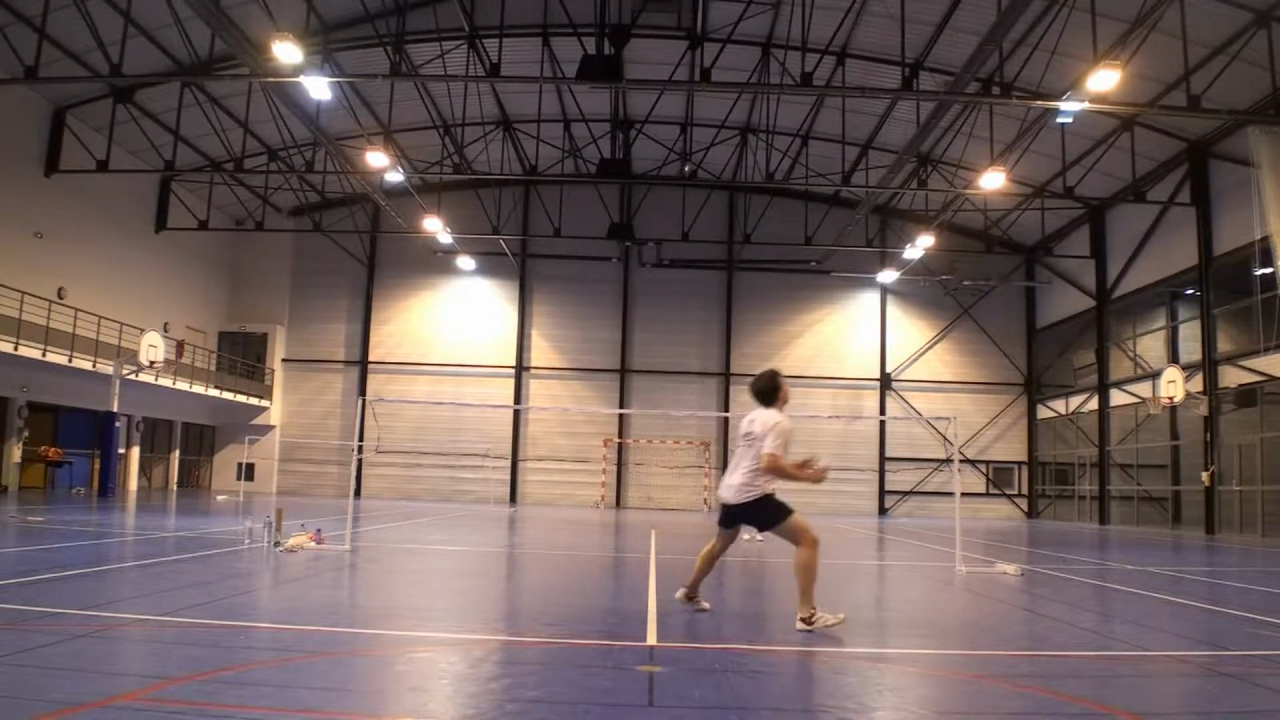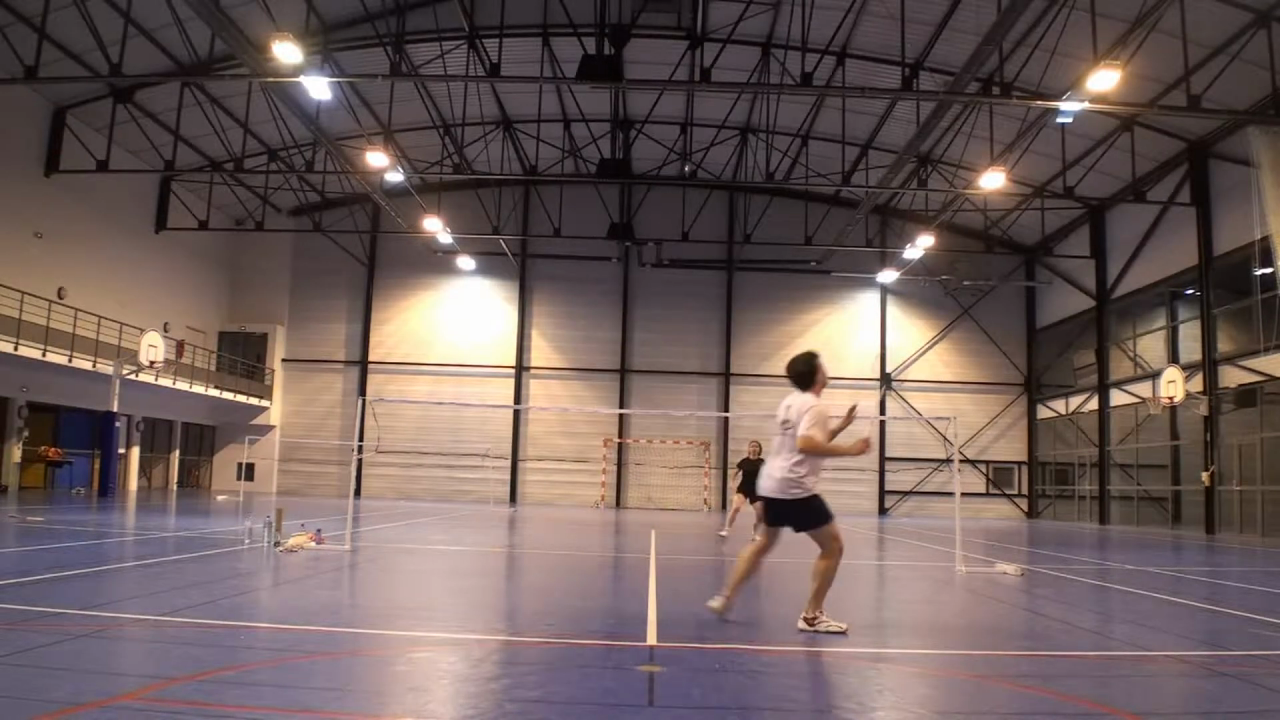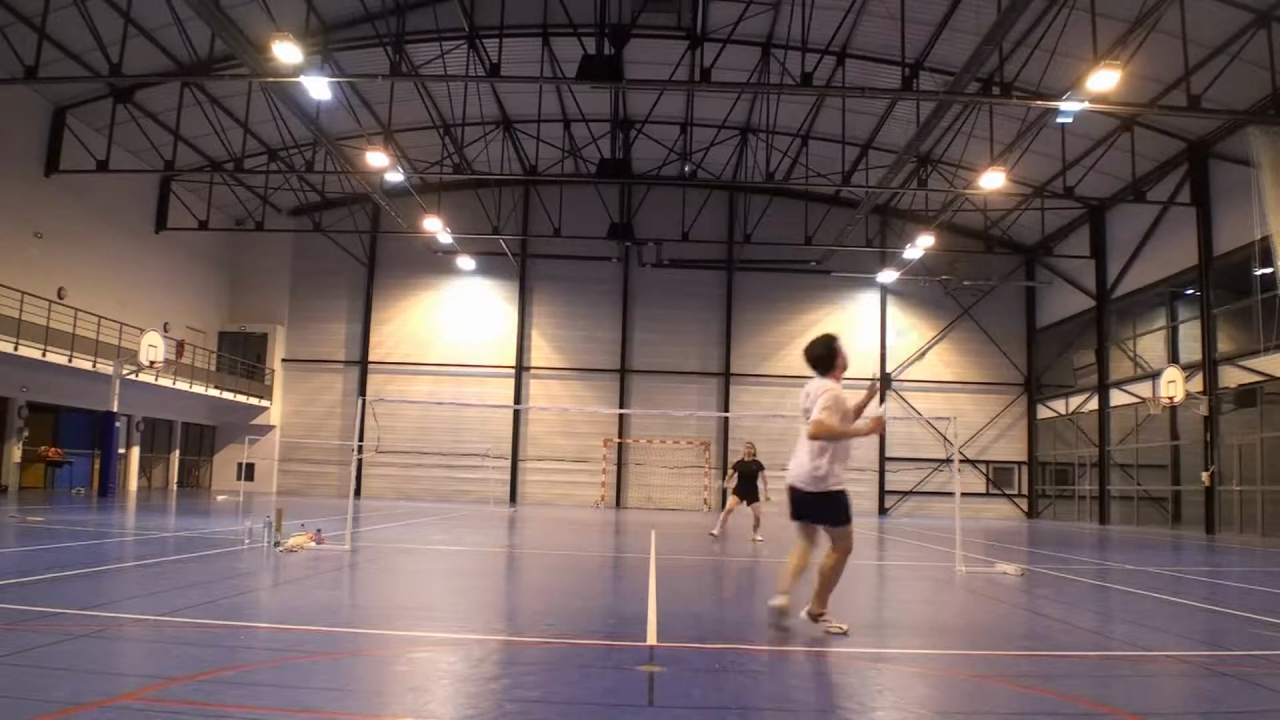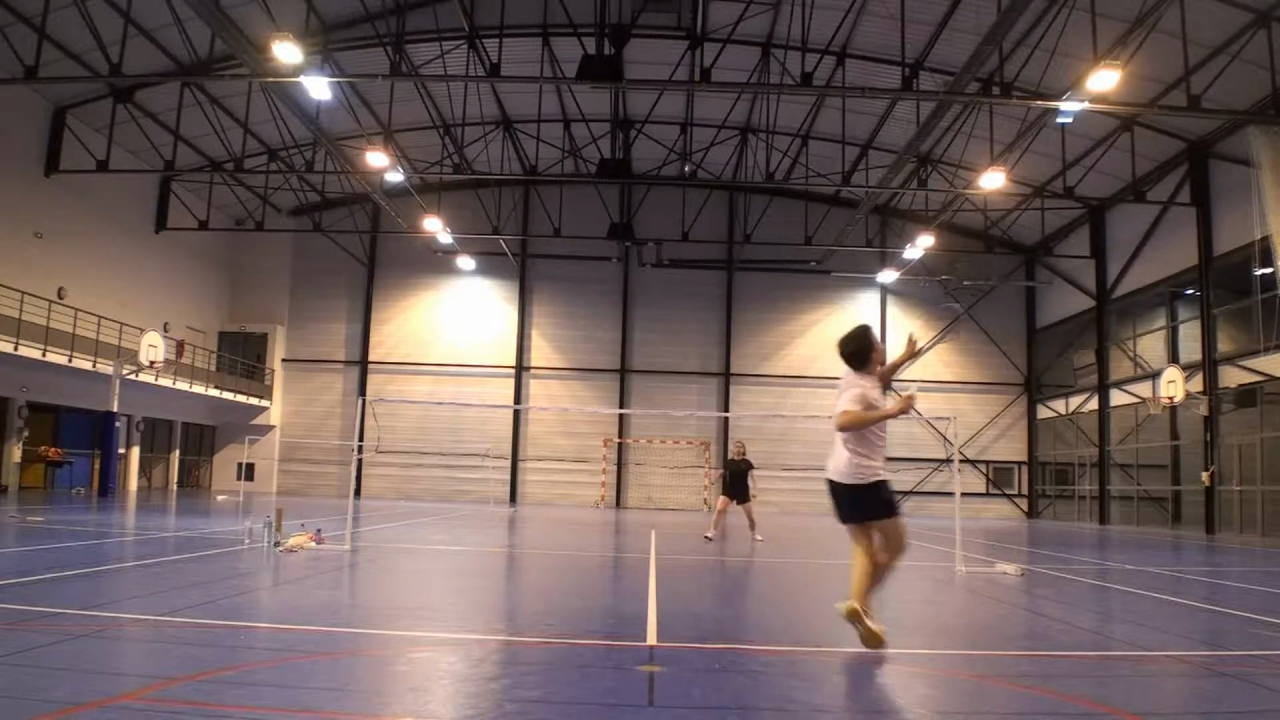
dt=0.1s
person 1, frame 1
left shoulder: (751, 419)
right shoulder: (778, 422)
right elbow: (771, 464)
left wrist: (795, 467)
right wrist: (807, 477)
left hip: (730, 493)
right hip: (753, 495)
left knee: (722, 542)
right knee: (808, 540)
left ankle: (689, 593)
right ankle: (807, 614)
person 1, frame 2
left shoulder: (790, 403)
right shoulder: (814, 406)
right elbow: (806, 446)
left wrist: (841, 426)
right wrist: (848, 450)
left hip: (771, 486)
right hip: (795, 490)
left knee: (763, 545)
right knee: (833, 548)
left ankle: (725, 598)
right ankle: (811, 615)
person 1, frame 3
left shoulder: (816, 387)
right shoulder: (830, 392)
right elbow: (815, 431)
left wrist: (867, 398)
right wrist: (864, 430)
left hip: (799, 478)
right hip: (822, 481)
left knee: (806, 544)
right knee: (842, 546)
left ankle: (783, 595)
right ankle: (817, 609)
person 1, frame 4
left shoulder: (857, 377)
right shoulder: (859, 389)
left elbow: (878, 383)
right elbow: (844, 422)
left wrist: (905, 358)
right wrist: (891, 412)
left hip: (843, 475)
right hip: (863, 476)
left knee: (866, 548)
right knee: (894, 544)
left ankle: (855, 604)
right ankle: (858, 604)
